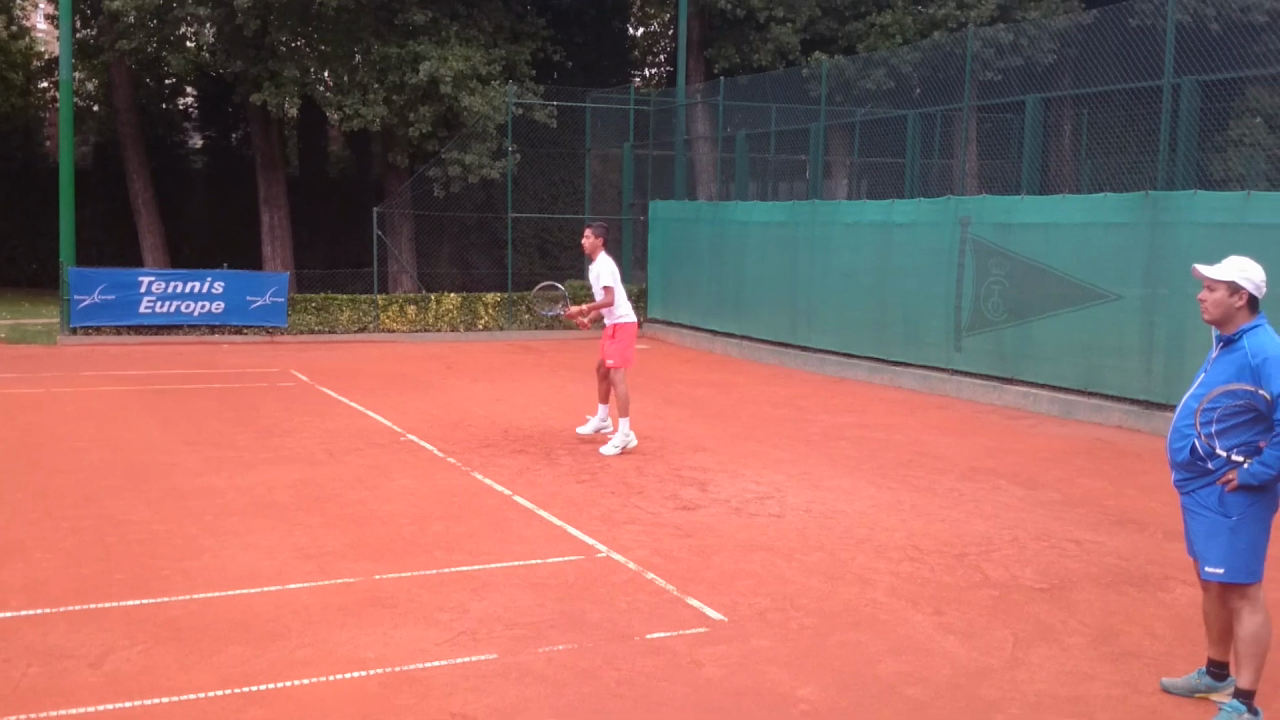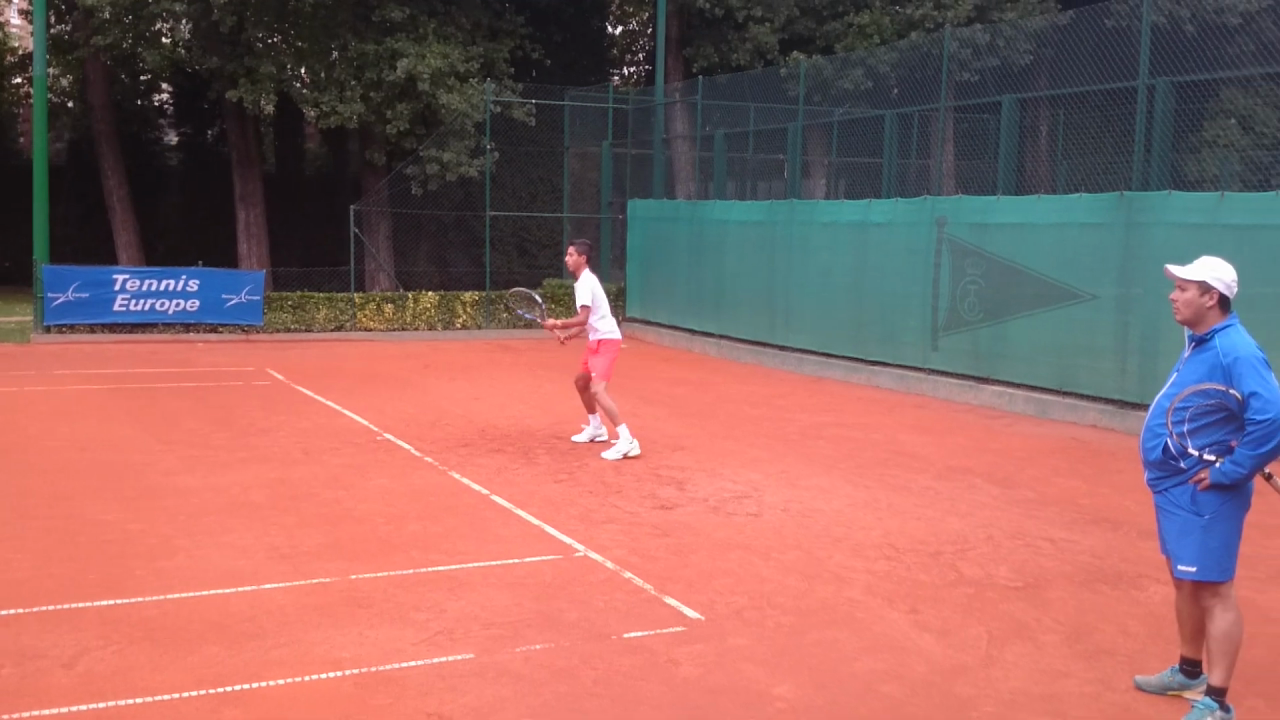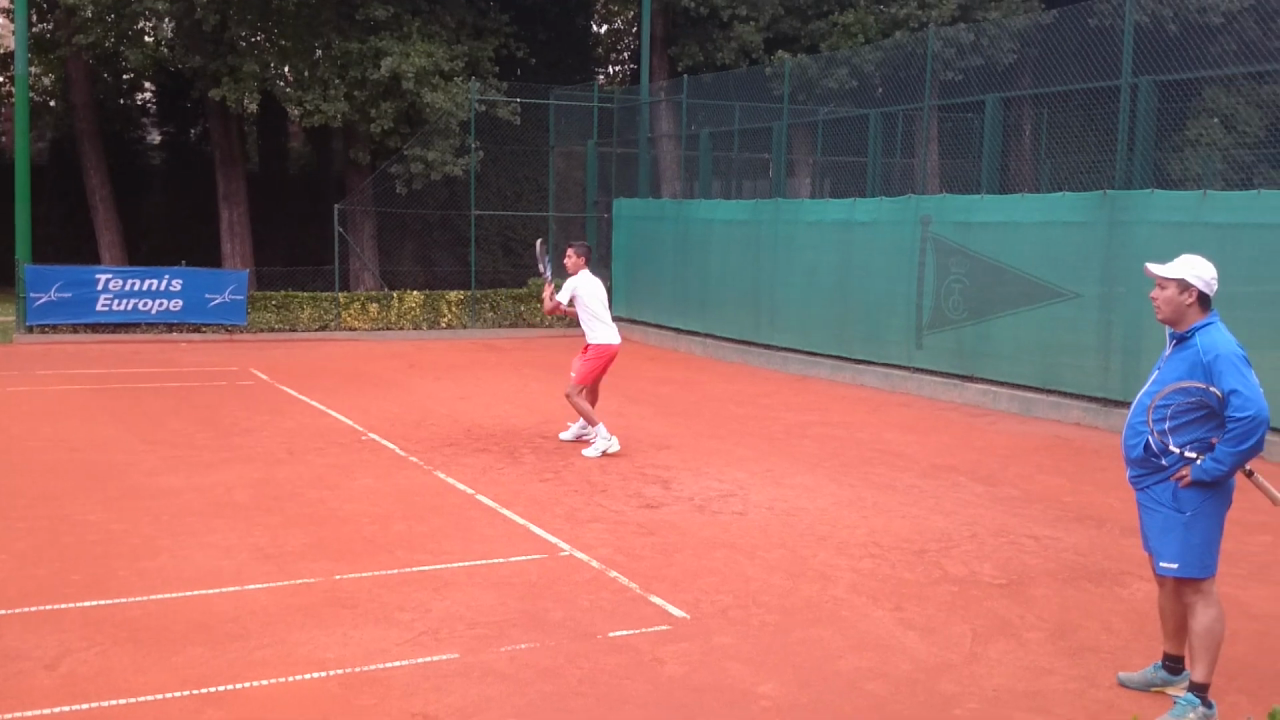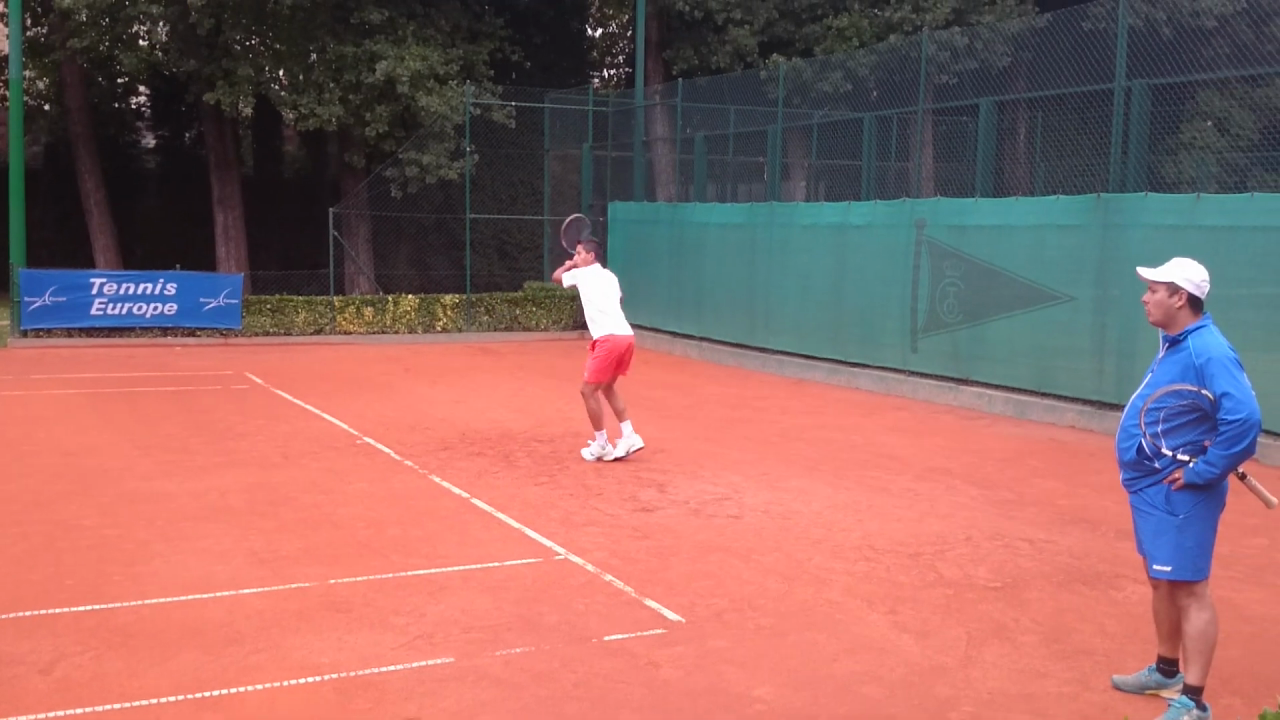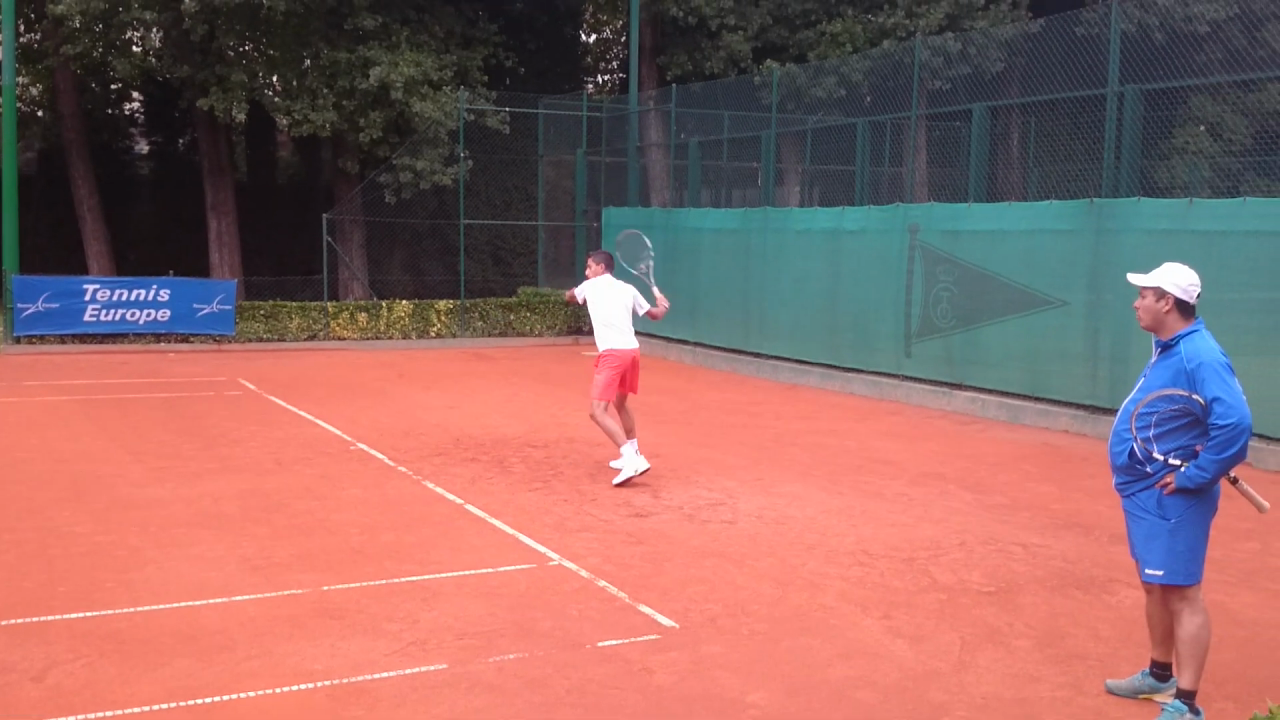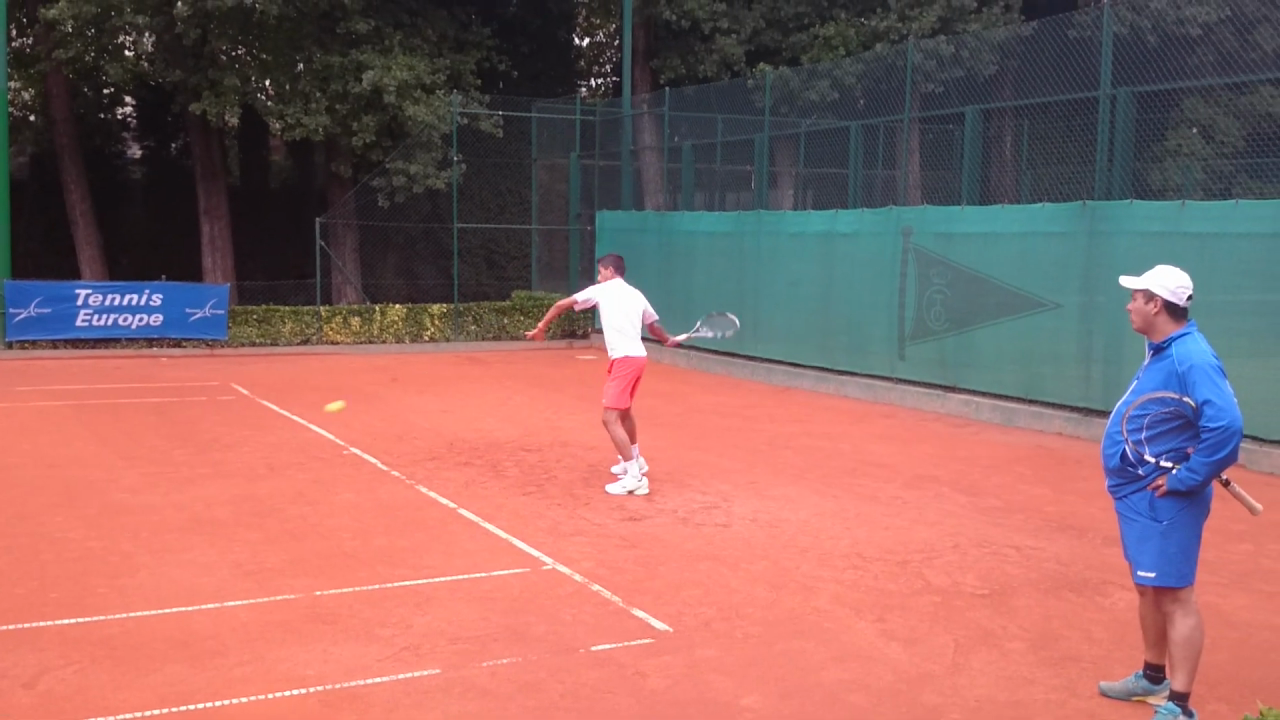
dt=0.2s
person 1, frame 1
right shoulder: (1225, 345)
left hip: (1229, 497)
right hip: (1202, 489)
left knee: (1240, 593)
right knee: (1212, 586)
right ankle: (1216, 674)
person 1, frame 2
left shoulder: (1235, 350)
right shoulder: (1198, 344)
left wrist: (1228, 472)
left hip: (1203, 495)
right hip: (1175, 487)
left knee: (1213, 591)
right knee: (1185, 584)
right ankle: (1189, 672)
person 1, frame 3
left shoulder: (1216, 348)
right shoulder: (1179, 342)
left elbow: (1252, 416)
left wrist: (1209, 469)
left hip: (1185, 492)
right hip: (1157, 485)
left knee: (1195, 588)
right knee: (1168, 580)
right ankle: (1171, 669)
person 1, frame 4
left shoulder: (1208, 351)
right shoulder: (1173, 345)
left elbow: (1244, 418)
left wrist: (1201, 472)
left hip: (1178, 495)
right hip: (1151, 487)
left knee: (1188, 590)
right knee: (1162, 583)
right ankle: (1166, 671)
person 1, frame 5
left shoulder: (1199, 355)
right shoulder: (1166, 350)
left elbow: (1234, 423)
left wrist: (1193, 476)
left hip: (1170, 499)
right hip: (1144, 491)
left knee: (1181, 594)
right knee: (1155, 588)
right ankle: (1159, 675)
person 1, frame 6
left shoulder: (1191, 358)
right shoulder: (1160, 353)
left elbow: (1225, 426)
left wrist: (1185, 479)
left hip: (1162, 502)
right hip: (1137, 494)
left knee: (1174, 596)
right knee: (1148, 590)
right ankle: (1153, 677)
person 2, frame 1
left shoulder: (603, 265)
right shoulder: (595, 266)
left elbow: (609, 300)
left wrist: (581, 309)
right wrist: (589, 318)
left hip: (622, 324)
right hip: (614, 325)
left knee: (617, 377)
right knee: (602, 371)
left ankle: (624, 434)
right ankle: (602, 419)
person 2, frame 2
left shoulder: (585, 282)
right shoulder: (584, 281)
left elbow: (583, 319)
left wrist: (555, 325)
right wrist: (569, 334)
left hip: (607, 341)
right hip: (598, 340)
left knee: (598, 391)
right knee: (581, 381)
left ankle: (627, 439)
right ankle: (595, 427)
person 2, frame 3
left shoulder: (574, 282)
right shoulder: (594, 282)
left elbow: (549, 309)
left wrist: (548, 295)
right wrist: (566, 310)
left hip: (600, 344)
right hip: (613, 342)
left knee: (572, 393)
right knee: (590, 385)
left ankle: (605, 438)
right ankle: (583, 426)
person 2, frame 4
left shoulder: (581, 274)
right shoulder: (610, 276)
left elbow: (556, 276)
left wrist: (569, 265)
left hip: (608, 339)
right hip: (626, 336)
left knee: (588, 391)
right knee: (607, 387)
left ankle: (601, 445)
right ankle: (629, 437)
person 2, frame 5
left shoulder: (591, 286)
right shoulder: (628, 289)
left elbow: (569, 296)
right elbow: (655, 314)
left wrist: (582, 289)
right wrist: (662, 303)
left hip: (612, 353)
right hip: (631, 351)
left knee: (597, 412)
right knee: (620, 403)
left ankle: (632, 459)
right ankle: (630, 455)
person 2, frame 6
left shoulder: (609, 288)
right shoulder: (637, 295)
left elbow: (564, 304)
right elbow: (654, 326)
left wrist: (541, 327)
right wrist: (667, 340)
left hip: (624, 360)
right hip: (637, 358)
left knee: (610, 419)
right knee: (622, 411)
left ankle: (635, 478)
right ankle: (635, 460)
